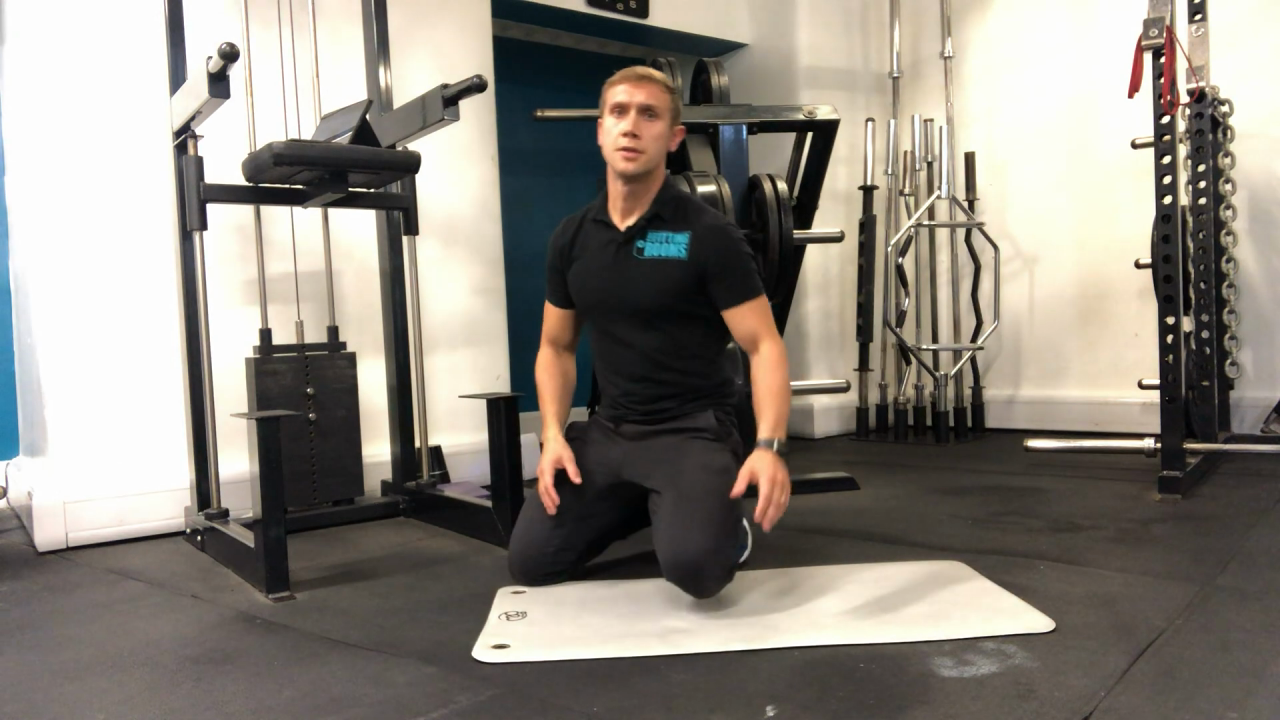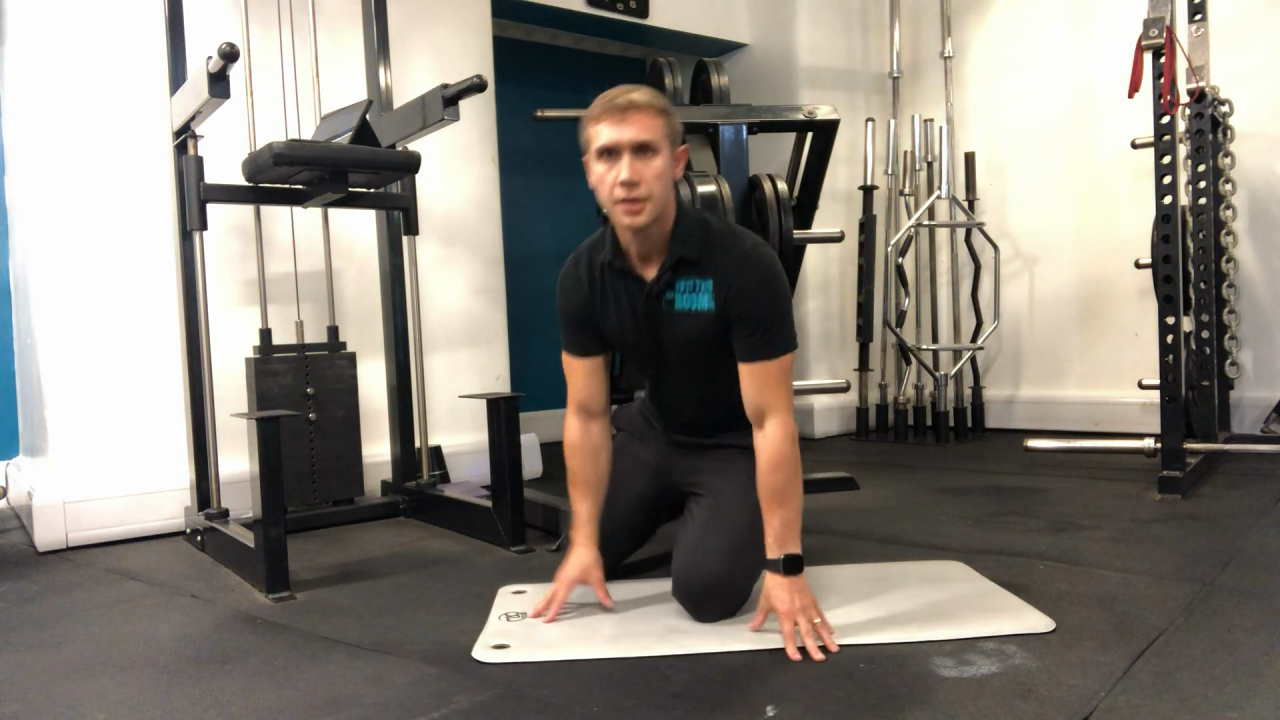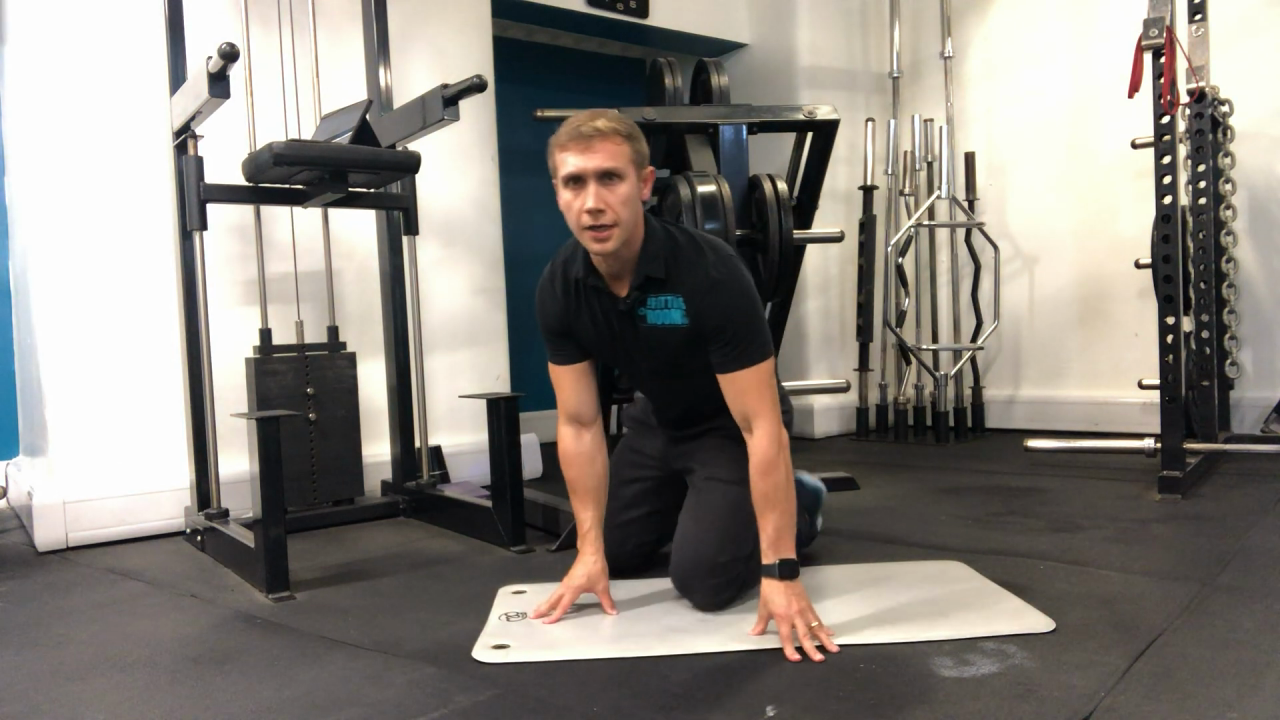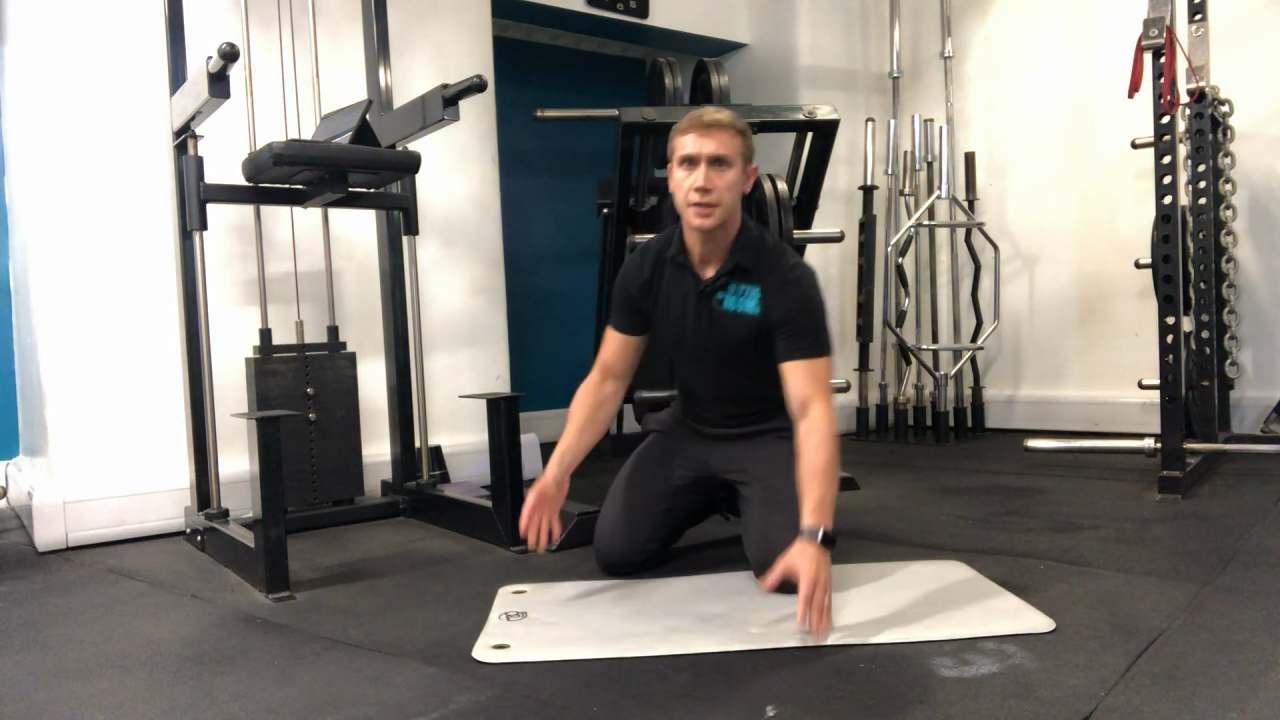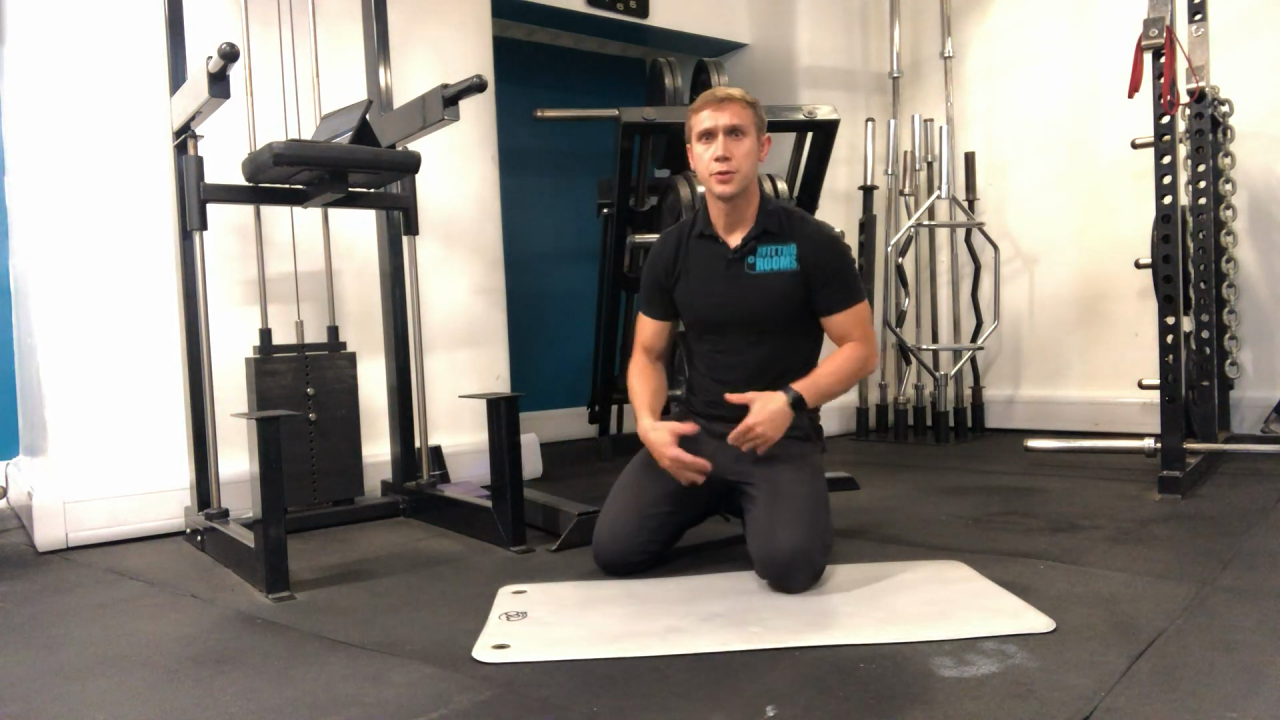
dt=0.5s
person 1, frame 1
left shoulder: (708, 235)
right shoulder: (572, 237)
left elbow: (764, 346)
right elbow: (556, 347)
left wrist: (769, 448)
right wrist: (554, 435)
left hip: (691, 429)
right hip: (608, 432)
left knee: (695, 566)
right knee: (531, 562)
left ankle: (720, 513)
right ankle: (640, 508)
person 1, frame 2
left shoulder: (743, 264)
right shoulder: (580, 277)
left elbow: (773, 422)
right elbow: (587, 415)
left wrist: (784, 565)
right wrist: (583, 539)
left hip: (736, 445)
right hip: (654, 434)
left knee: (705, 590)
right knee: (587, 571)
left ankle: (739, 519)
right ankle: (682, 506)
person 1, frame 3
left shoulder: (711, 274)
right shoulder: (558, 287)
left elbow: (761, 427)
right elbow: (579, 424)
left wrist: (779, 572)
right wrist: (590, 550)
left hip: (730, 428)
right hip: (657, 424)
left knee: (703, 579)
right knee: (617, 556)
left ankle: (795, 504)
right ankle: (701, 503)
person 1, frame 4
left shoulder: (786, 277)
right shoulder: (647, 267)
left elbow: (813, 412)
right elbow: (607, 379)
left wrist: (813, 538)
right wrist: (558, 467)
left hip: (768, 436)
right hip: (689, 429)
left knee: (785, 575)
right knee: (617, 550)
left ankle: (784, 522)
right ankle: (708, 499)
person 1, frame 5
left shoulder: (813, 243)
right shoulder: (671, 250)
left elbow: (860, 350)
right elbow: (647, 355)
left wrist: (792, 400)
right wrist: (649, 423)
left hip: (782, 434)
right hip: (696, 431)
left knee: (789, 564)
right knee: (615, 551)
left ankle: (756, 504)
right ankle: (716, 498)
